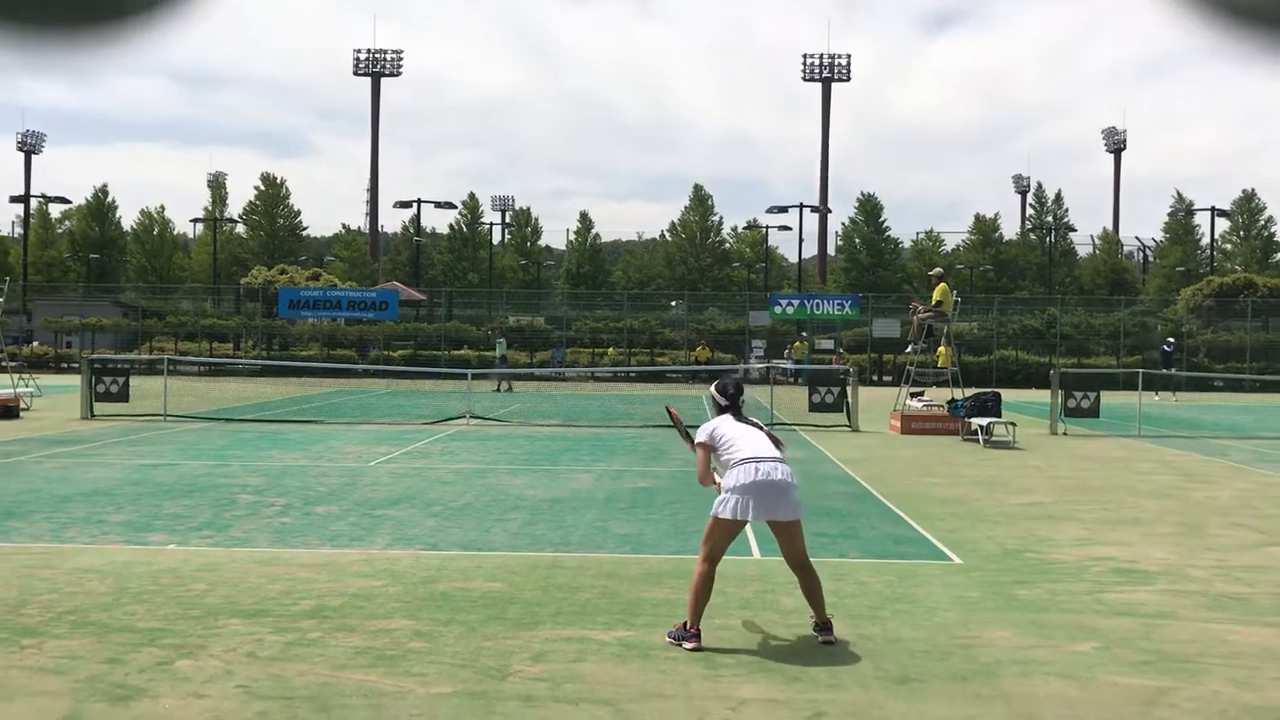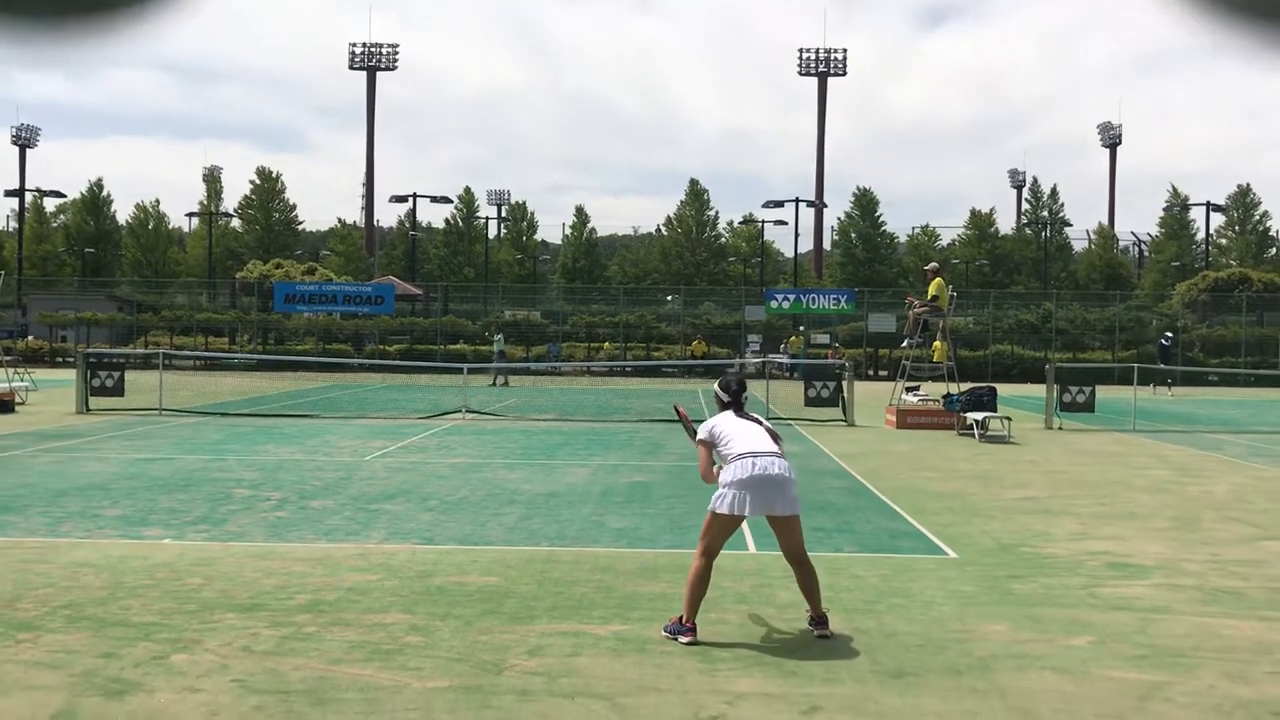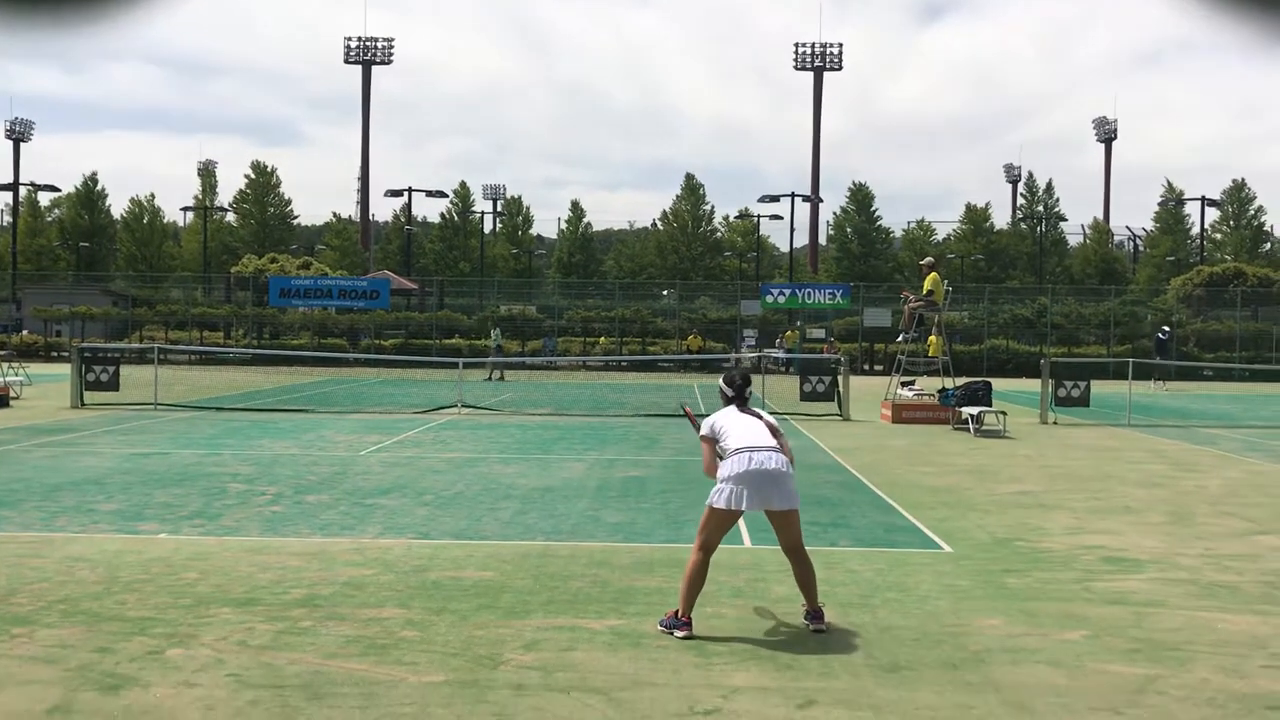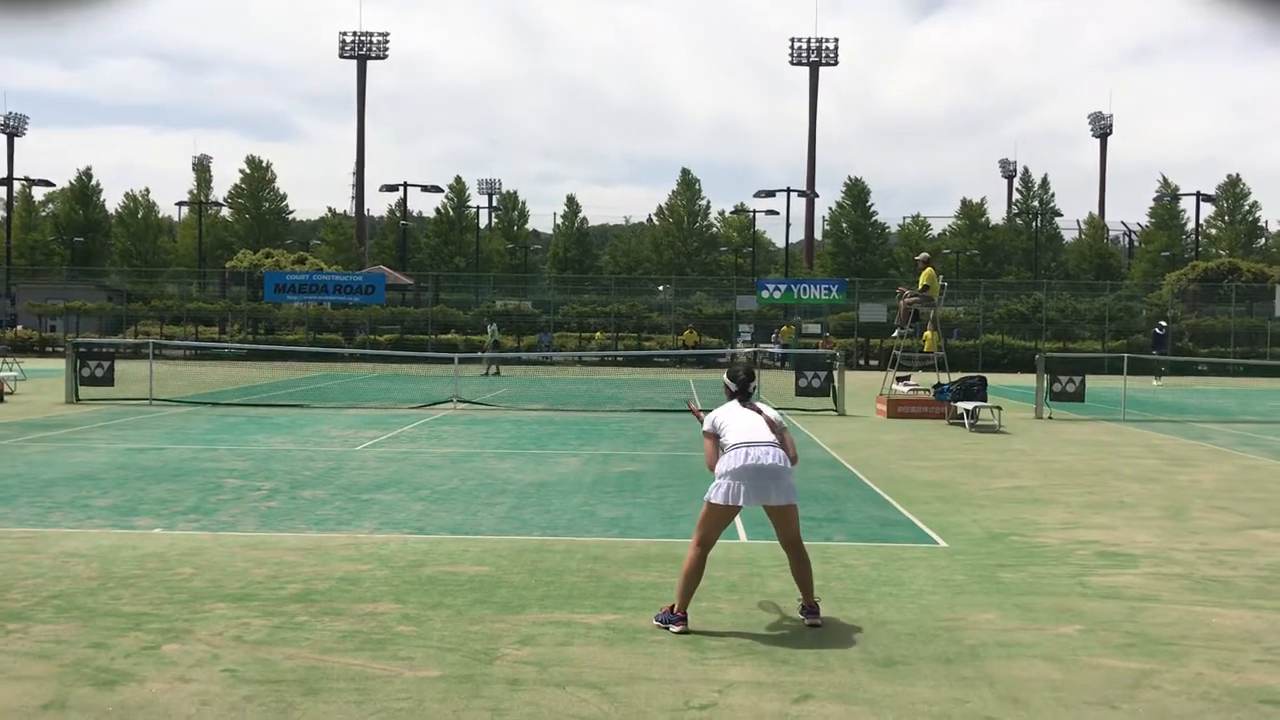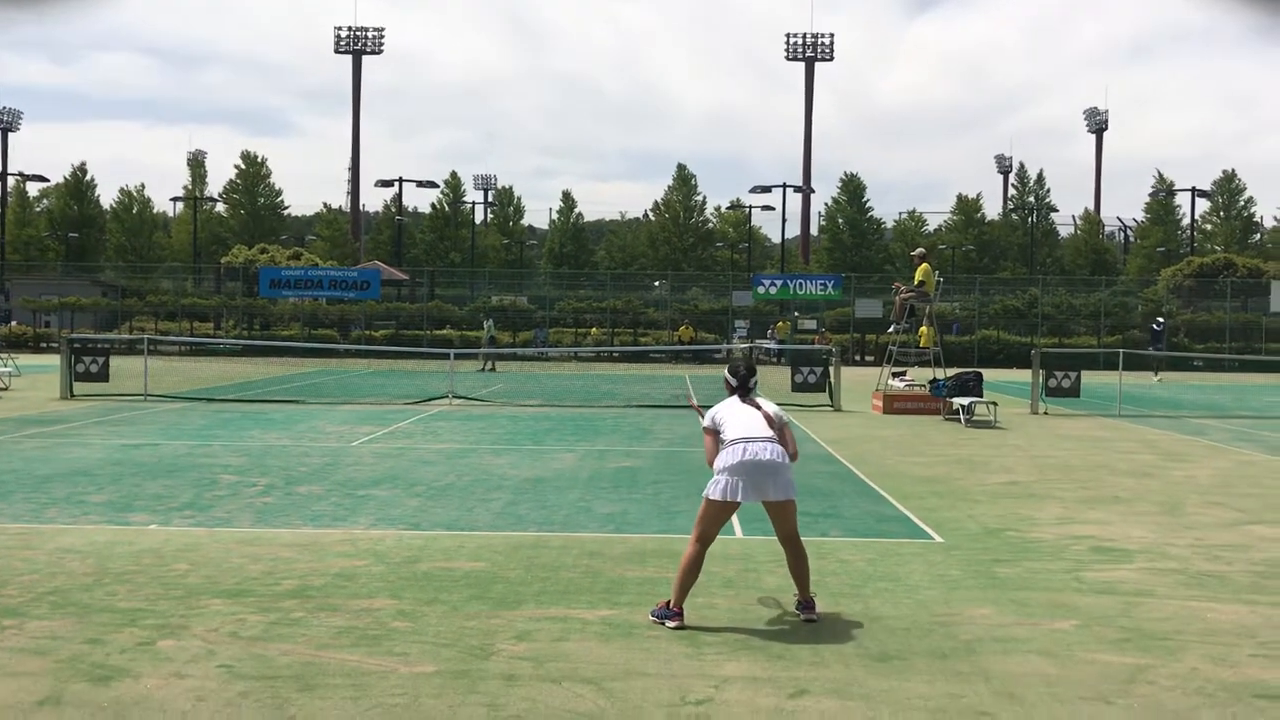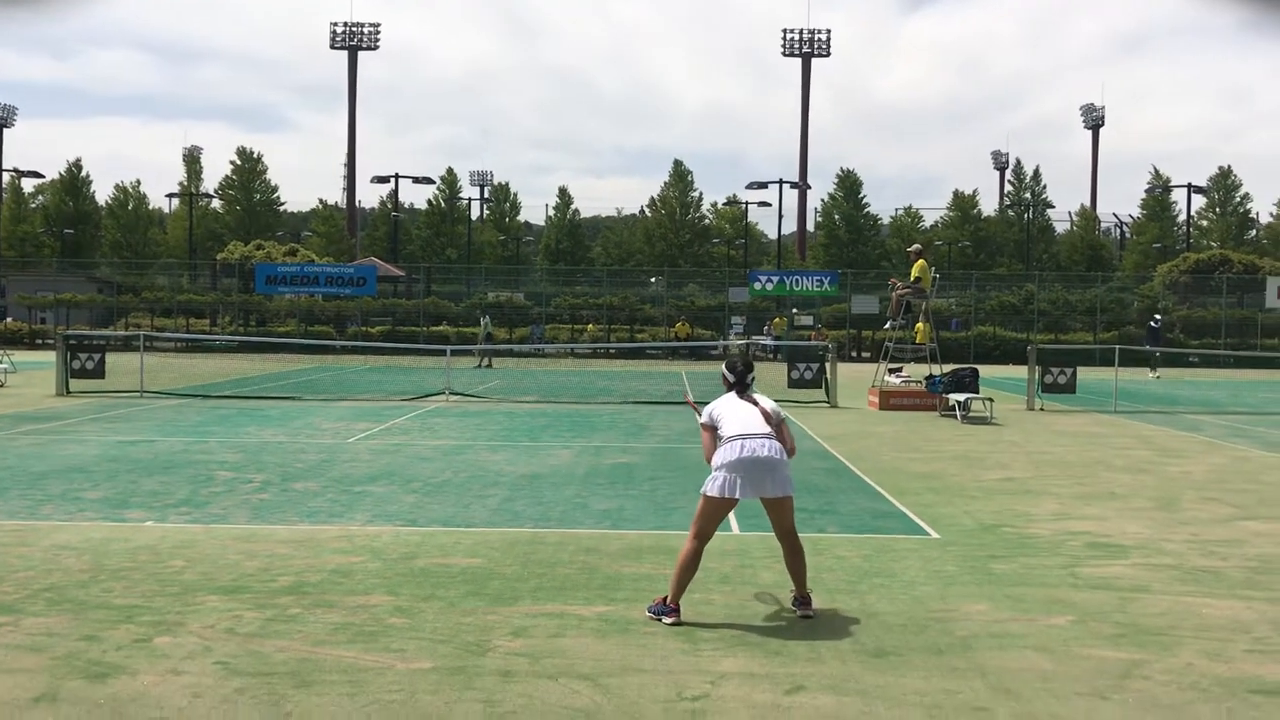
dt=0.1s
person 1, frame 1
left shoulder: (708, 428)
right shoulder: (756, 424)
left elbow: (703, 477)
left wrist: (716, 480)
left hip: (744, 480)
right hip: (782, 477)
left knee: (707, 558)
right knee: (799, 560)
left ankle: (691, 630)
right ankle: (823, 624)
person 1, frame 2
left shoulder: (710, 425)
right shoulder: (761, 421)
left elbow: (706, 475)
left wrist: (718, 474)
left hip: (741, 474)
right hip: (780, 474)
left knee: (705, 553)
right knee: (797, 555)
left ankle: (686, 624)
right ankle: (819, 618)
person 1, frame 3
left shoulder: (713, 420)
right shoulder: (764, 416)
left elbow: (710, 469)
right elbow: (790, 459)
left hip: (739, 469)
right hip: (778, 469)
left knee: (703, 548)
right knee: (795, 549)
left ankle: (682, 619)
right ankle: (815, 613)
person 1, frame 4
left shoulder: (715, 415)
right shoulder: (770, 412)
left elbow: (712, 464)
right elbow: (792, 456)
left hip: (736, 465)
right hip: (777, 464)
left knee: (701, 543)
right knee: (793, 543)
left ankle: (677, 613)
right ankle: (810, 608)
person 1, frame 5
left shoulder: (716, 411)
right shoulder: (771, 407)
left elbow: (712, 460)
right elbow: (792, 452)
left hip: (735, 461)
right hip: (775, 459)
left knee: (700, 539)
right knee: (791, 538)
left ankle: (673, 609)
right ankle: (806, 603)
person 1, frame 6
left shoulder: (713, 407)
right shoulder: (768, 403)
left elbow: (710, 457)
right elbow: (790, 448)
left hip: (733, 457)
right hip: (773, 457)
left knee: (698, 536)
right knee: (788, 534)
left ankle: (670, 605)
right ankle: (803, 599)
